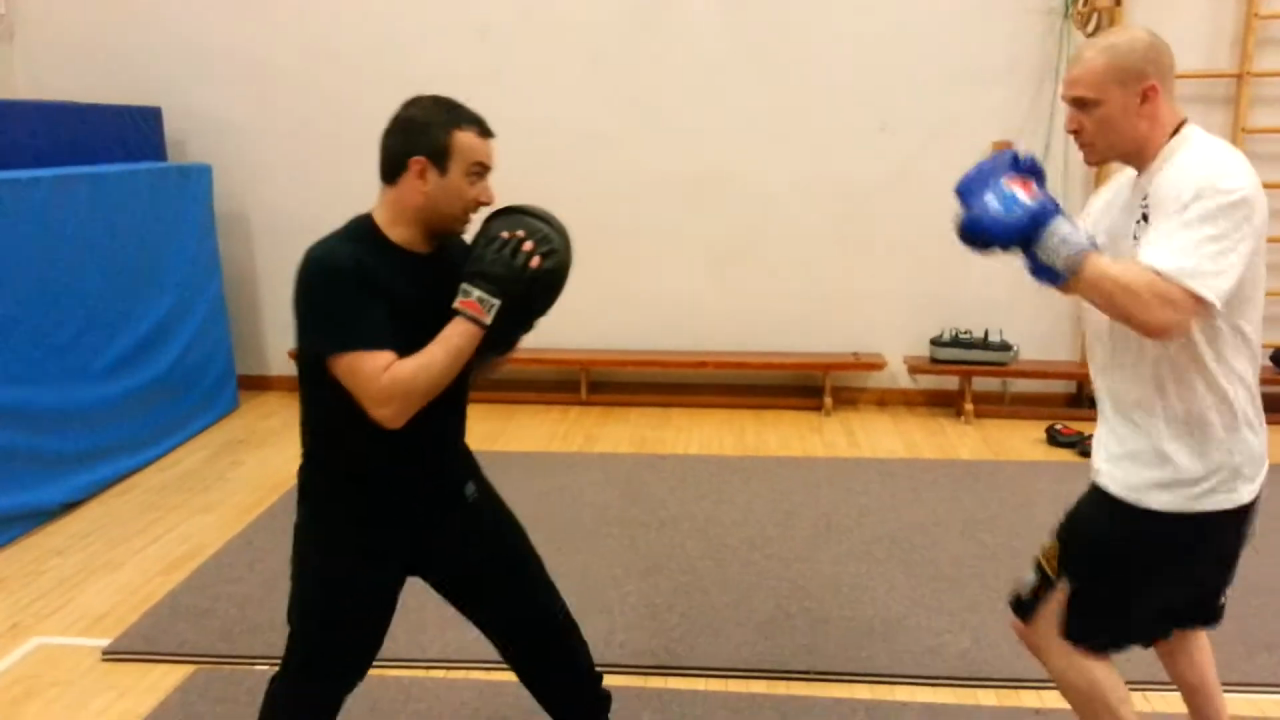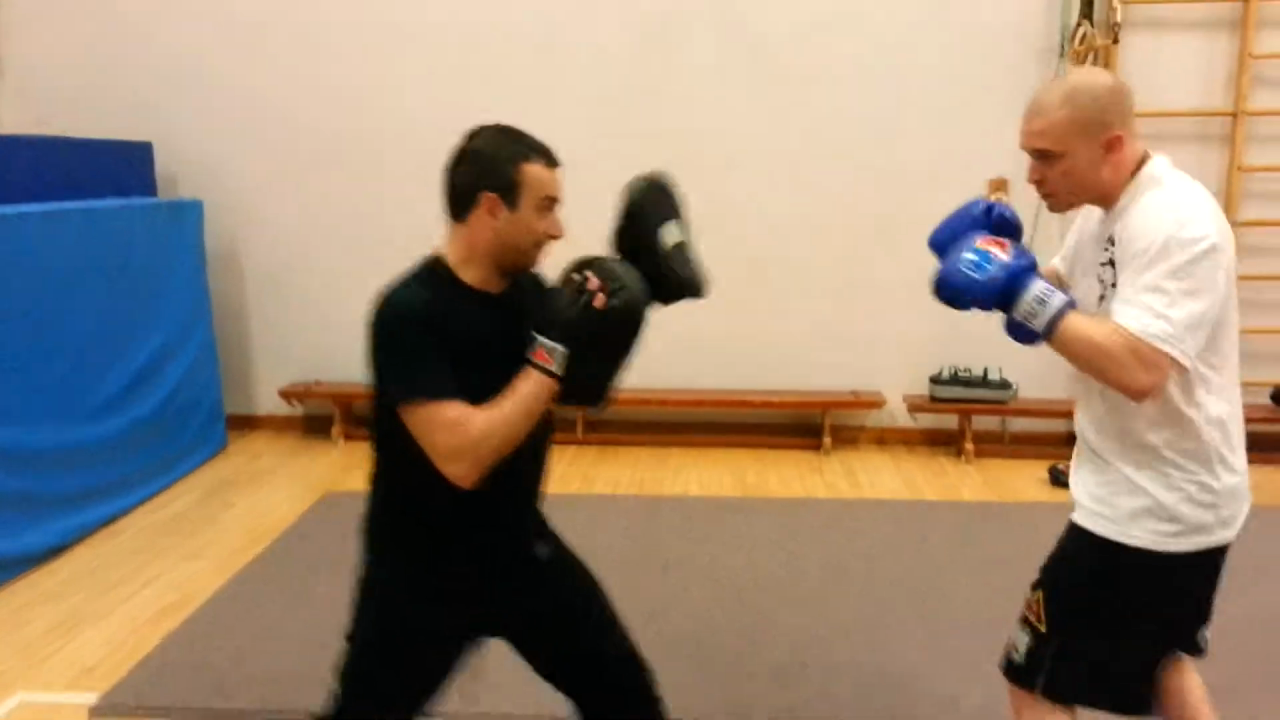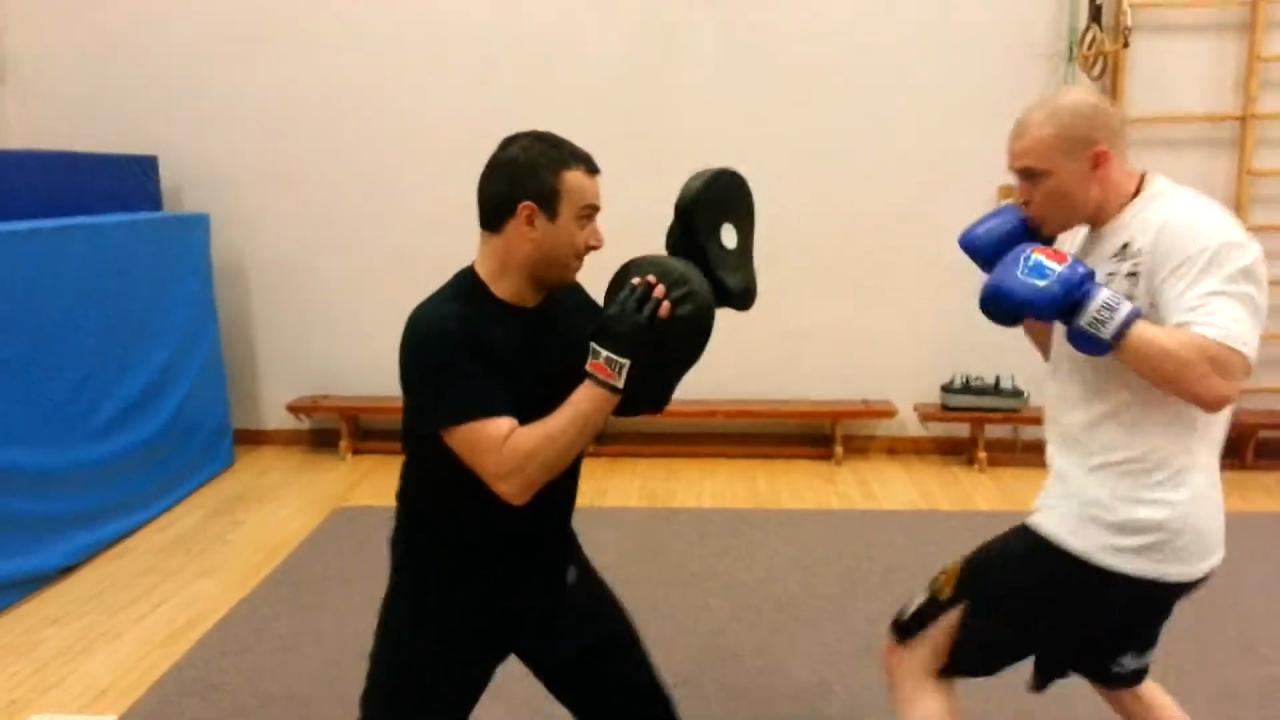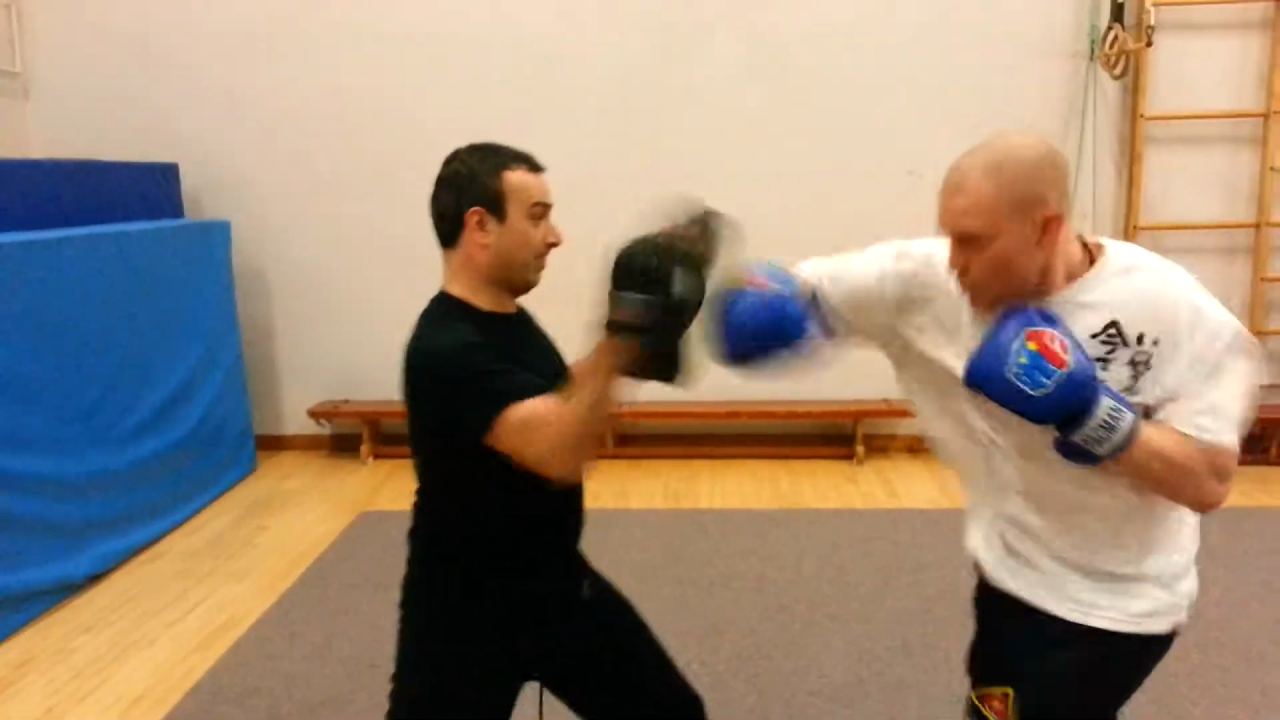
dt=0.4s
person 1, frame 1
left shoulder: (1213, 183)
right shoulder: (1135, 180)
left elbow: (1160, 309)
right elbow: (1089, 275)
left wrist: (1043, 229)
right wrist: (1027, 215)
left hip: (1176, 477)
right hip: (1189, 464)
left knee: (1048, 625)
right knee: (1167, 615)
person 1, frame 2
left shoulder: (1177, 225)
right shoulder: (1111, 207)
left elbow: (1136, 369)
right elbow: (1072, 309)
left wrist: (1021, 290)
right wrist: (1003, 272)
left hip: (1156, 515)
right hip: (1164, 501)
right knee: (1153, 658)
person 1, frame 3
left shoulder: (1194, 232)
right shoulder: (1093, 235)
left elbow: (1213, 378)
right elbow: (1060, 349)
left wrist: (1091, 305)
right wrist: (1020, 271)
left hip: (1111, 535)
left knee: (916, 659)
person 1, frame 4
left shoulder: (1173, 308)
right shoulder: (931, 274)
left elbow: (1205, 482)
right elbow: (804, 294)
left wrist: (1093, 410)
right wrist: (766, 302)
left hip: (1116, 601)
right hip: (1011, 569)
person 2, frame 1
left shoulder: (450, 252)
right shoulder: (337, 268)
left elbow: (477, 361)
right elbow: (390, 400)
left wrist: (515, 300)
right wrist: (479, 303)
left hip: (449, 490)
right hip: (352, 512)
left knee: (542, 625)
right knee: (318, 670)
person 2, frame 2
left shoulder: (526, 290)
right shoulder: (412, 313)
right elbow: (462, 457)
right wrist: (551, 354)
left hip: (519, 545)
right hip: (422, 568)
person 2, frame 3
left shoulder: (567, 303)
right shoulder: (443, 331)
right elbow: (513, 474)
left wrist: (676, 313)
right wrist: (613, 368)
left hip: (550, 569)
right hip: (448, 590)
person 2, frame 4
left shoulder: (510, 318)
right shoulder: (446, 347)
left elbow: (560, 405)
right elbow: (561, 454)
left wrist: (623, 343)
right wrist: (628, 330)
left hip: (561, 584)
right hip: (464, 609)
